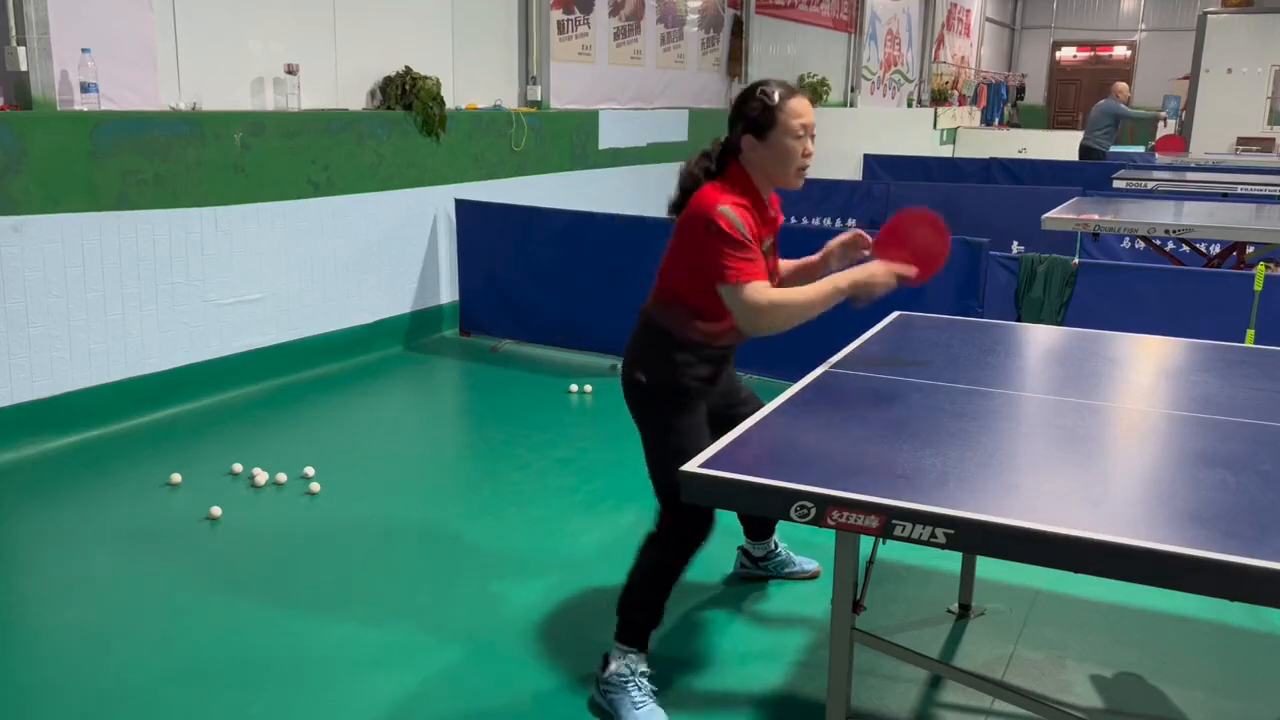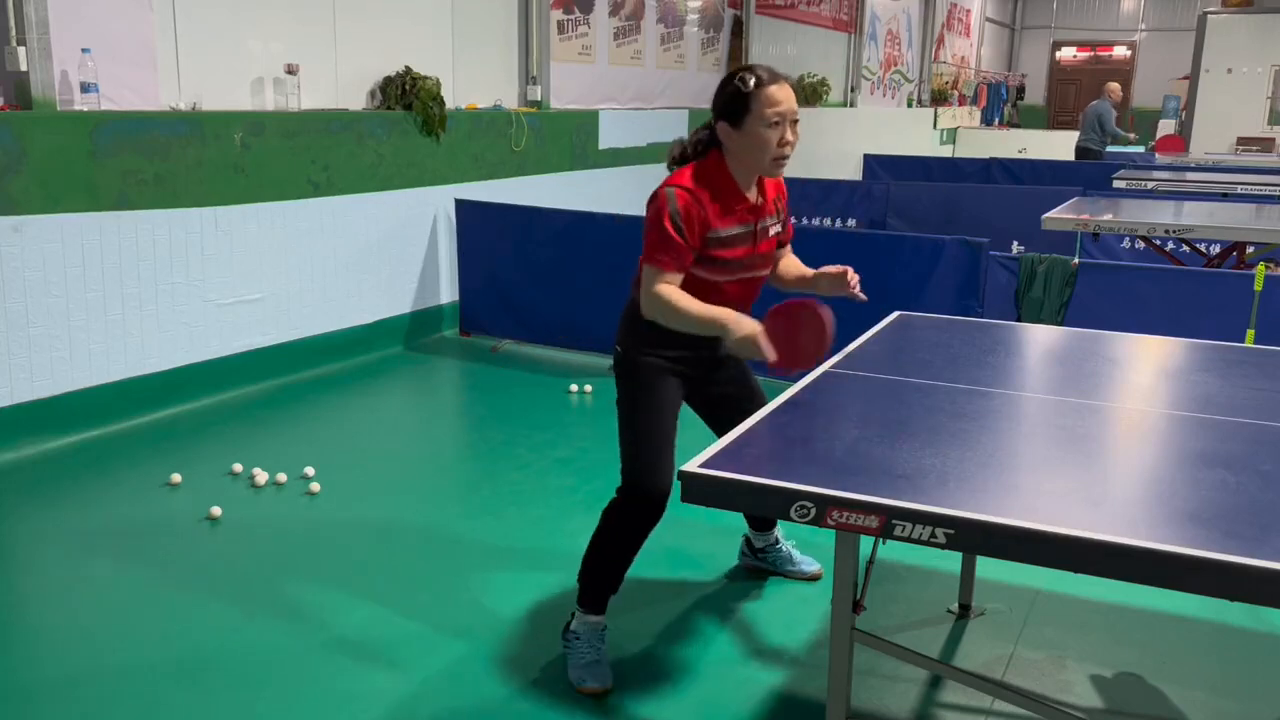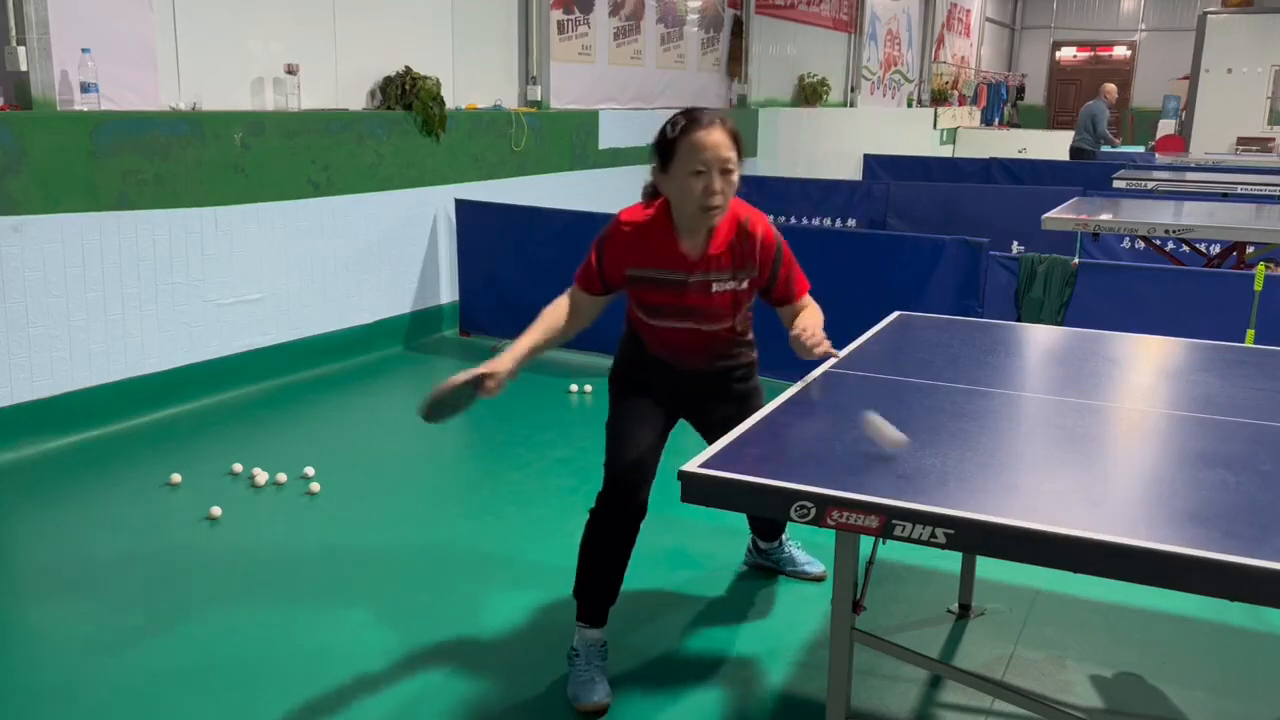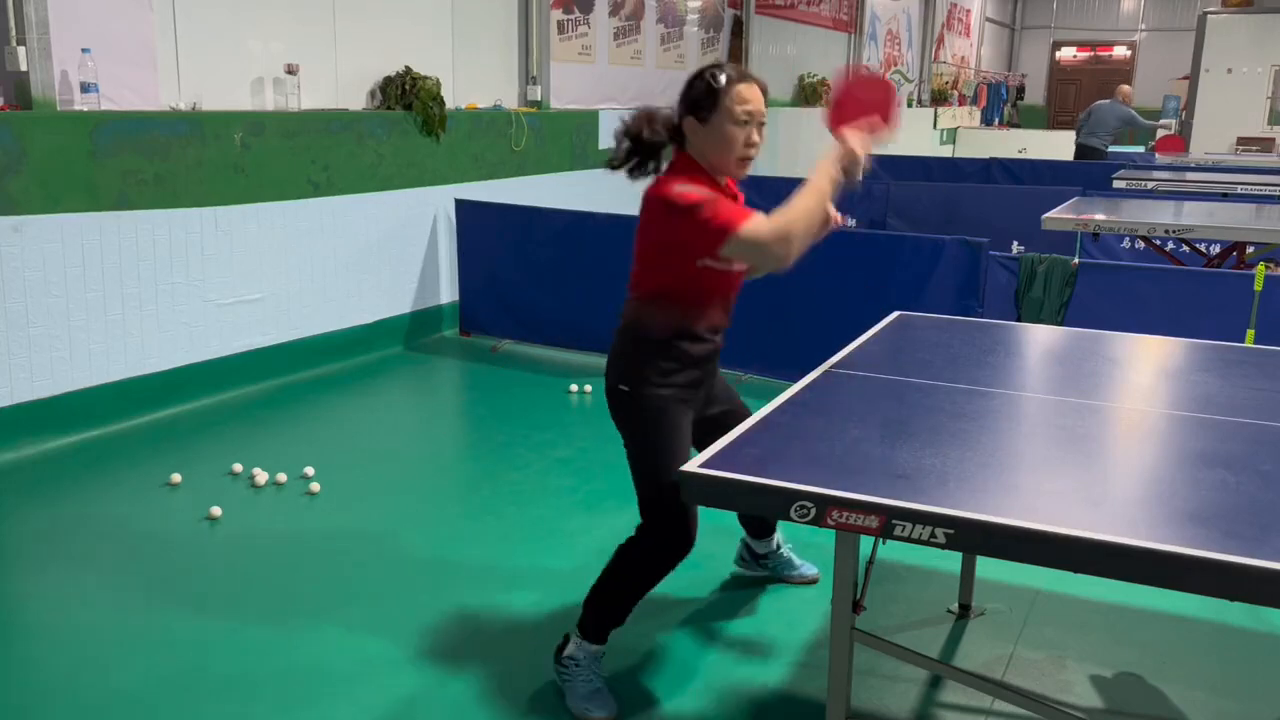
dt=0.4s
person 1, frame 1
left shoulder: (763, 200)
right shoulder: (722, 213)
left elbow: (767, 279)
right elbow: (756, 315)
left wrist: (827, 257)
right wrist: (849, 280)
left hip: (709, 364)
right hip: (665, 372)
right knee: (688, 515)
left ankle: (760, 551)
right ankle: (622, 668)
person 1, frame 2
left shoulder: (773, 189)
right shoulder: (683, 194)
left elbow: (778, 268)
right elbow: (655, 290)
left wrist: (822, 280)
right wrist: (723, 321)
left hip: (722, 348)
right hip: (659, 349)
right knee: (646, 490)
left ankle: (762, 544)
right ankle: (584, 627)
person 1, frame 3
left shoulder: (758, 235)
right shoulder: (627, 233)
left elbow: (800, 305)
right elbow: (577, 305)
left wrist: (809, 335)
right wrist: (510, 358)
left hip: (727, 377)
right hip: (647, 378)
right knee: (623, 503)
left ankle: (771, 546)
right ankle: (588, 642)
person 1, frame 4
left shoulder: (715, 183)
right shoulder: (680, 197)
left elbow: (752, 256)
right elbow: (772, 244)
left wrist: (812, 222)
right wrist: (837, 161)
left hip: (692, 370)
right hip: (649, 379)
right knee: (671, 529)
left ankle: (760, 549)
right ankle: (579, 652)
